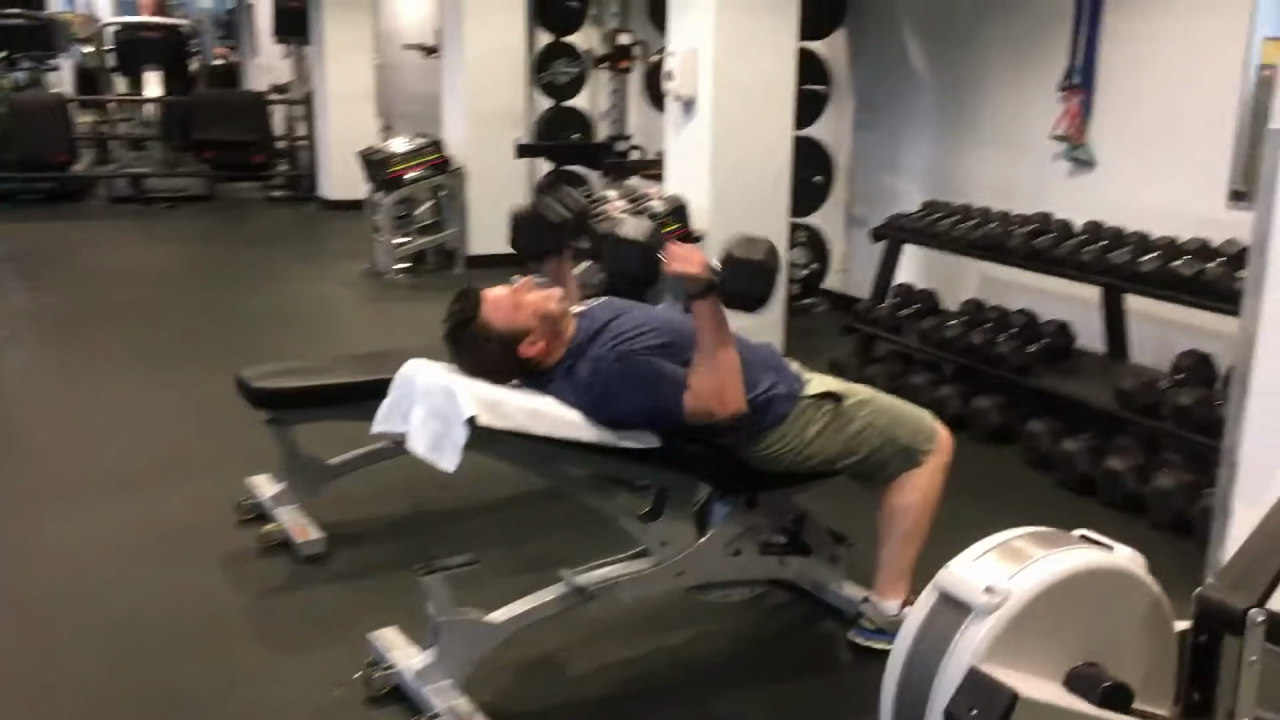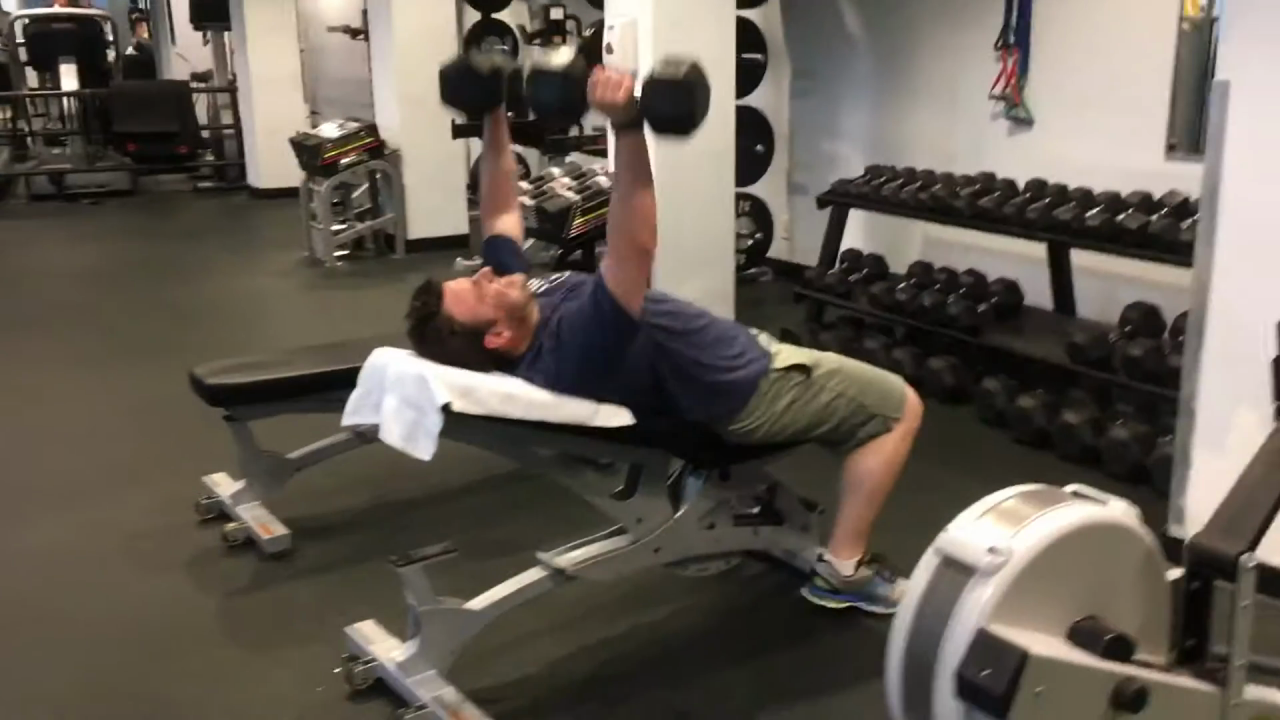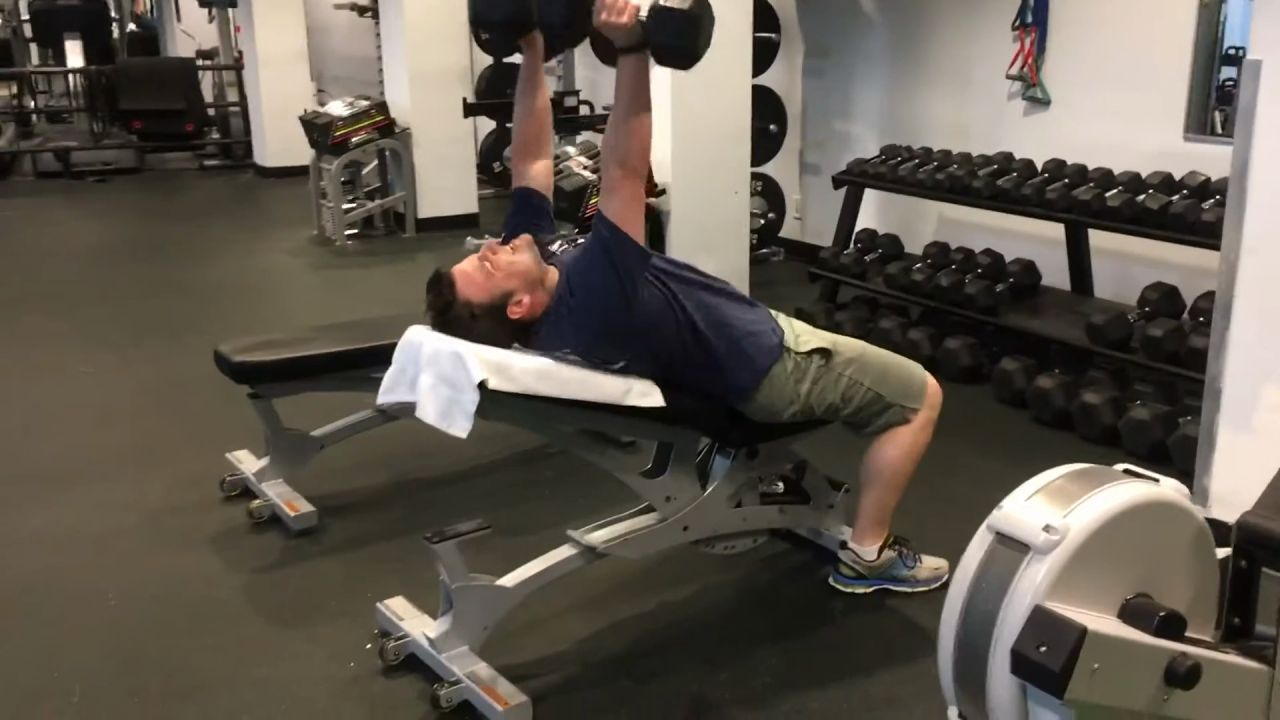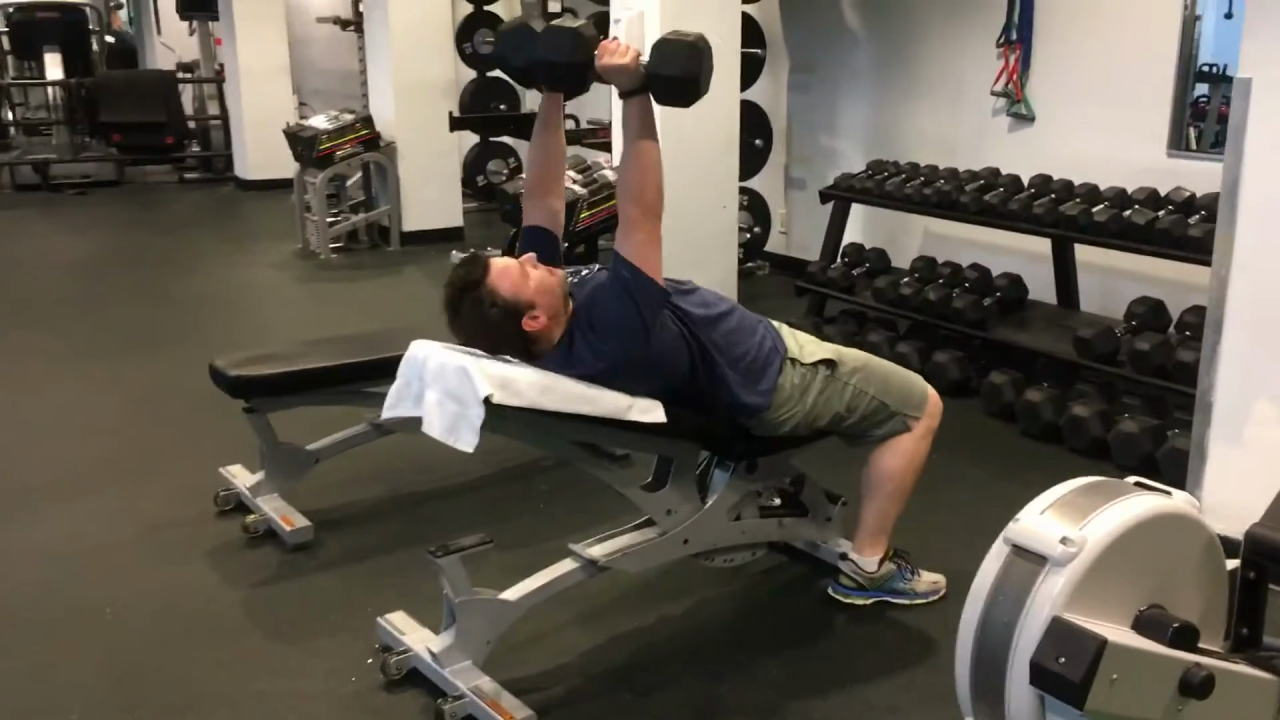
dt=0.3s
person 1, frame 1
left shoulder: (557, 339)
right shoulder: (603, 377)
right elbow: (724, 400)
left wrist: (558, 255)
right wrist: (701, 292)
right hip: (776, 411)
right knee: (930, 442)
right ankle: (885, 613)
person 1, frame 2
left shoulder: (516, 312)
right shoulder: (573, 350)
left elbow: (500, 211)
right elbow: (633, 247)
left wrist: (494, 117)
right wrist: (627, 125)
left hip: (724, 358)
right hip: (744, 389)
right knee: (898, 408)
right ankle: (842, 570)
person 1, frame 3
left shoulder: (525, 255)
right shoulder: (591, 301)
left elbow: (531, 159)
right elbow: (624, 176)
left wrist: (531, 49)
right wrist: (630, 49)
left hip: (737, 331)
right hip: (764, 366)
right knee: (919, 396)
right ankle: (867, 554)
person 1, frame 4
left shoulder: (533, 293)
right shoulder: (610, 340)
left elbow: (543, 196)
right elbow: (640, 217)
left wrist: (552, 95)
right wrist: (634, 91)
right hip: (768, 381)
right knee: (919, 407)
right ankle: (868, 567)
